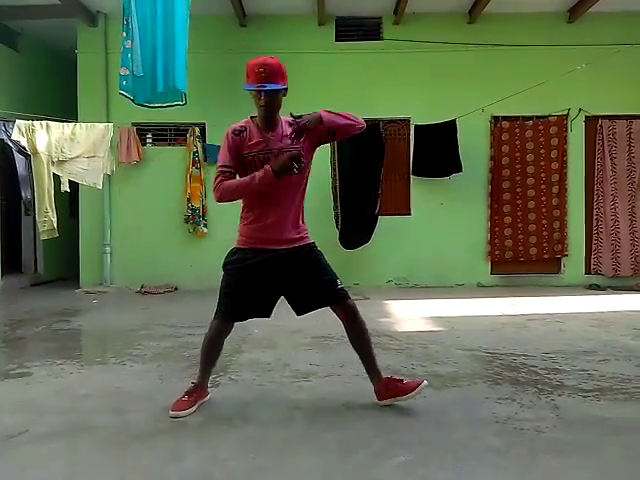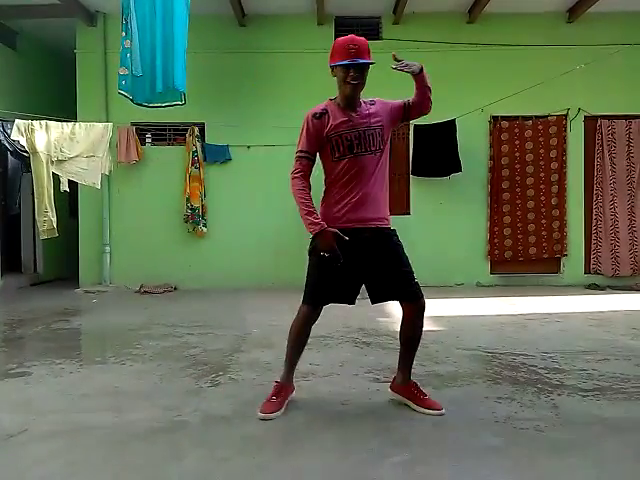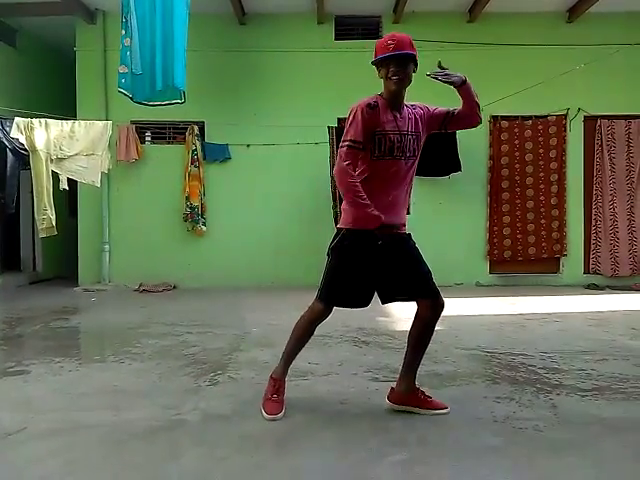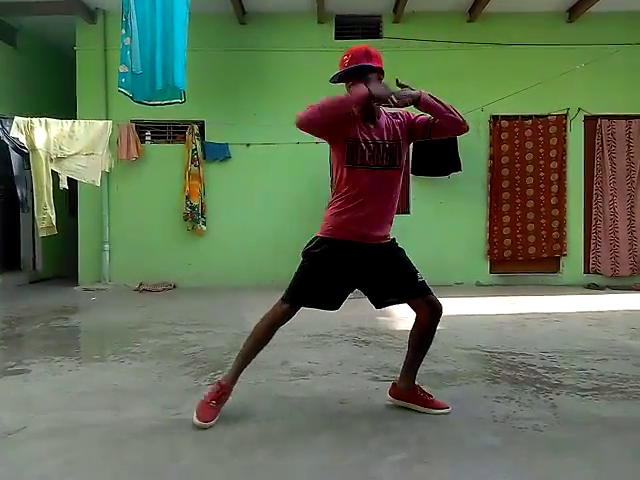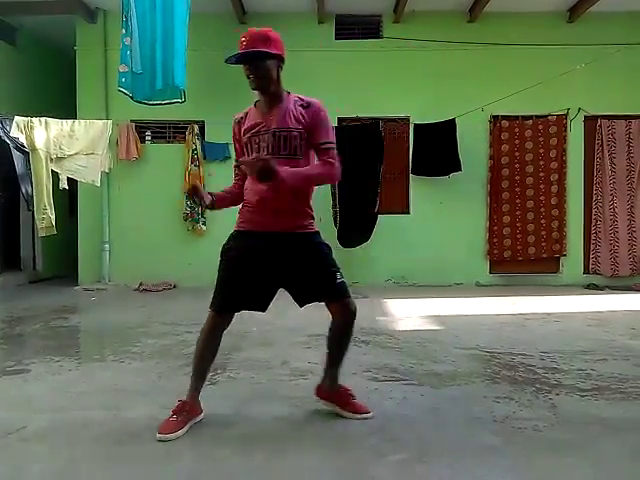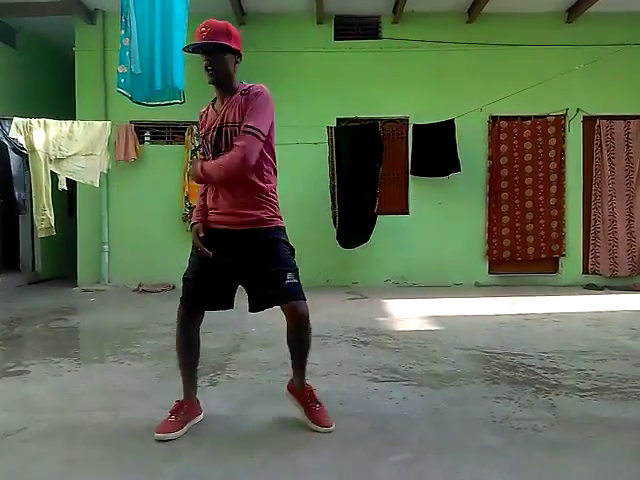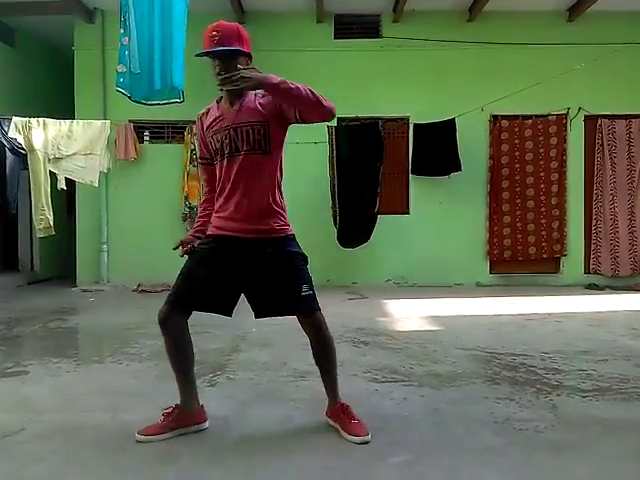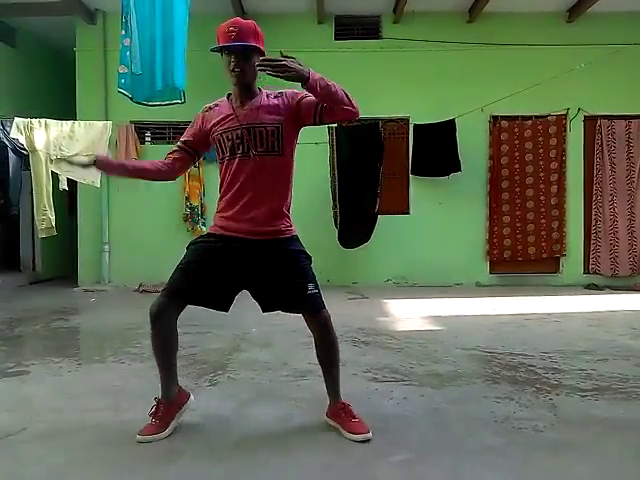
dt=0.3s
person 1, frame 1
left shoulder: (305, 128)
right shoulder: (236, 134)
left elbow: (358, 125)
right elbow: (221, 191)
left wrist: (318, 118)
right wrist: (271, 170)
left hip: (297, 246)
right hip: (251, 250)
left knee: (347, 307)
right knee: (222, 323)
left ankle: (381, 383)
right ankle: (200, 385)
person 1, frame 2
left shoulder: (384, 110)
right shoulder: (318, 117)
left elbow: (423, 105)
right elbow: (298, 176)
left wrist: (420, 76)
right wrist: (317, 228)
left hip: (379, 230)
right hip: (336, 231)
left knee: (415, 304)
right knee: (311, 308)
left ankle: (403, 381)
right ankle: (285, 383)
person 1, frame 3
left shoulder: (421, 115)
right shoulder: (365, 110)
left elbow: (471, 119)
right elbow: (344, 169)
left wrist: (463, 85)
right wrist: (371, 219)
left hip: (397, 233)
right hip: (359, 231)
left knee: (432, 304)
right knee: (322, 306)
left ankle: (405, 389)
right ankle: (279, 378)
person 1, frame 4
left shoulder: (403, 123)
right shoulder: (341, 119)
left elbow: (457, 126)
right elbow: (304, 120)
left wrist: (421, 98)
right wrist: (362, 94)
left hip: (380, 244)
right hip: (335, 241)
left knee: (430, 307)
right knee: (283, 310)
left ankle: (405, 386)
right ankle: (225, 385)
person 1, frame 5
left shoulder: (311, 110)
right shoulder: (243, 122)
left elbow: (330, 170)
right elbow: (242, 185)
left wrist: (278, 173)
right wrist: (212, 199)
left hip: (301, 235)
right hip: (251, 235)
left knee: (345, 309)
right knee: (218, 318)
left ankle: (331, 385)
right ankle: (191, 402)
person 1, frame 6
left shoulder: (256, 96)
right shoulder: (208, 113)
left elbow: (246, 157)
left wrist: (203, 169)
right wrist: (200, 219)
left hip: (261, 229)
right hip: (217, 232)
left knee: (297, 310)
right knee: (188, 314)
left ankle: (300, 386)
right ankle: (189, 402)
person 1, frame 7
left shoulder: (270, 103)
right shoulder: (206, 119)
left elbow: (325, 111)
left wrist: (268, 81)
right wrist: (198, 231)
left hip: (272, 239)
right hip: (220, 240)
left knee: (313, 320)
right knee: (169, 316)
left ankle: (337, 406)
right ankle: (190, 409)
person 1, frame 8
left shoulder: (288, 103)
right shoulder: (211, 115)
left elbow: (348, 112)
right elbow: (172, 166)
left wrist: (307, 76)
right wrist: (115, 165)
left hip: (277, 240)
right hip: (224, 238)
left knee: (319, 318)
right knee: (162, 311)
left ankle: (336, 405)
right ankle: (171, 396)
